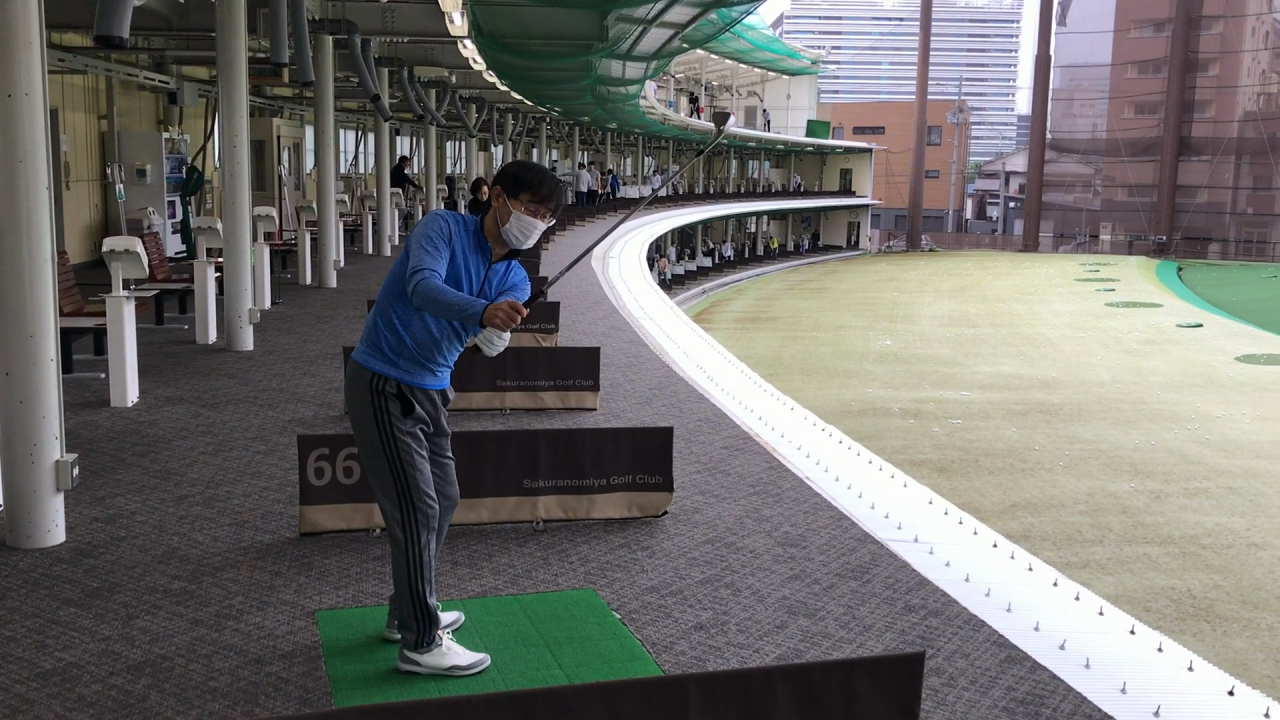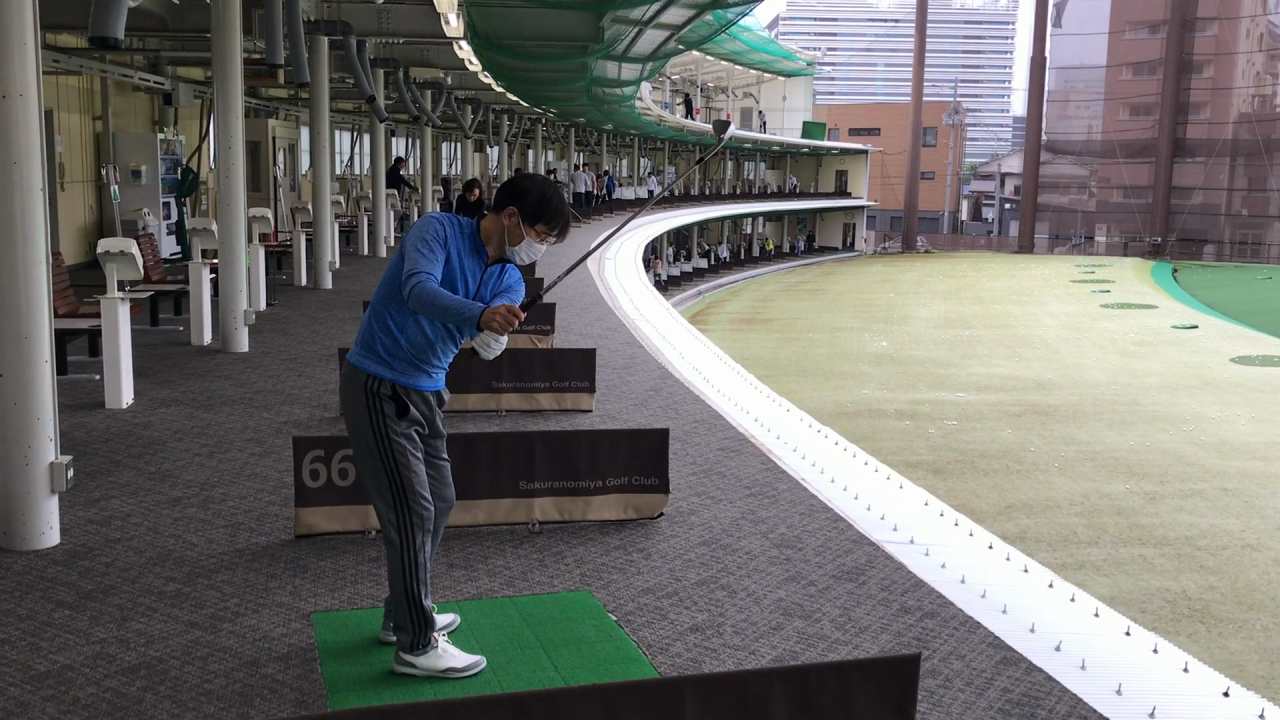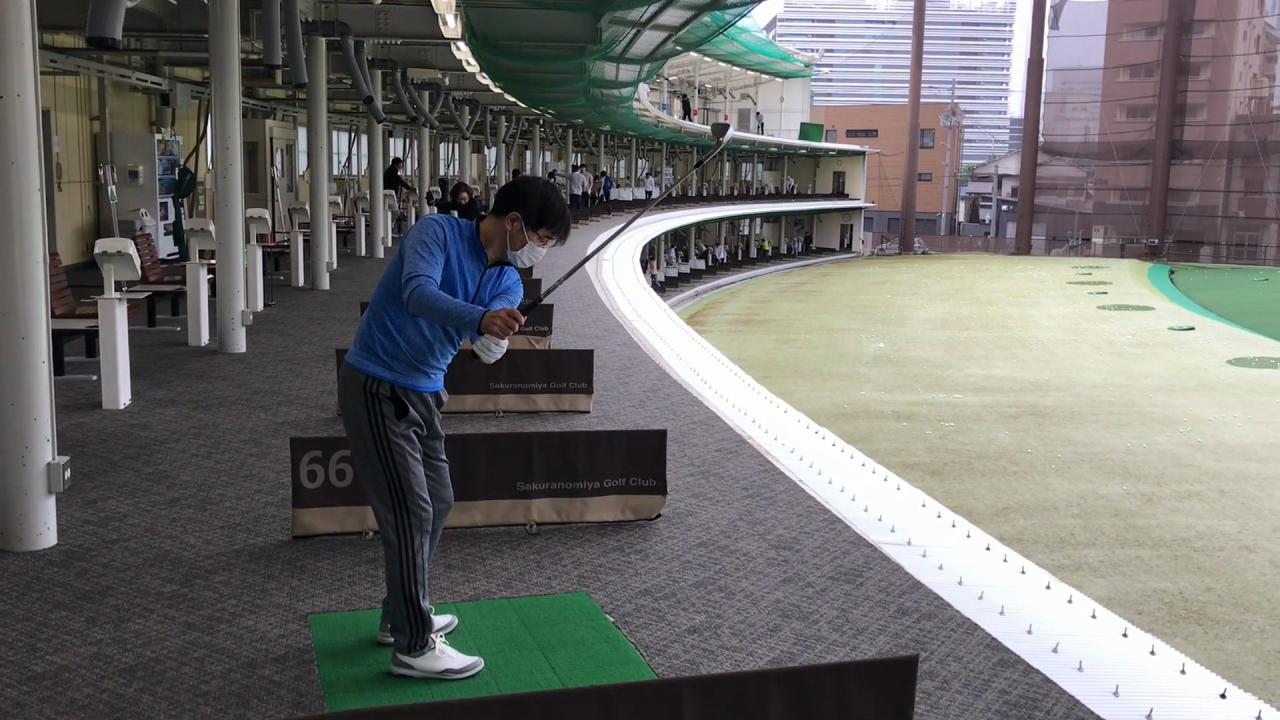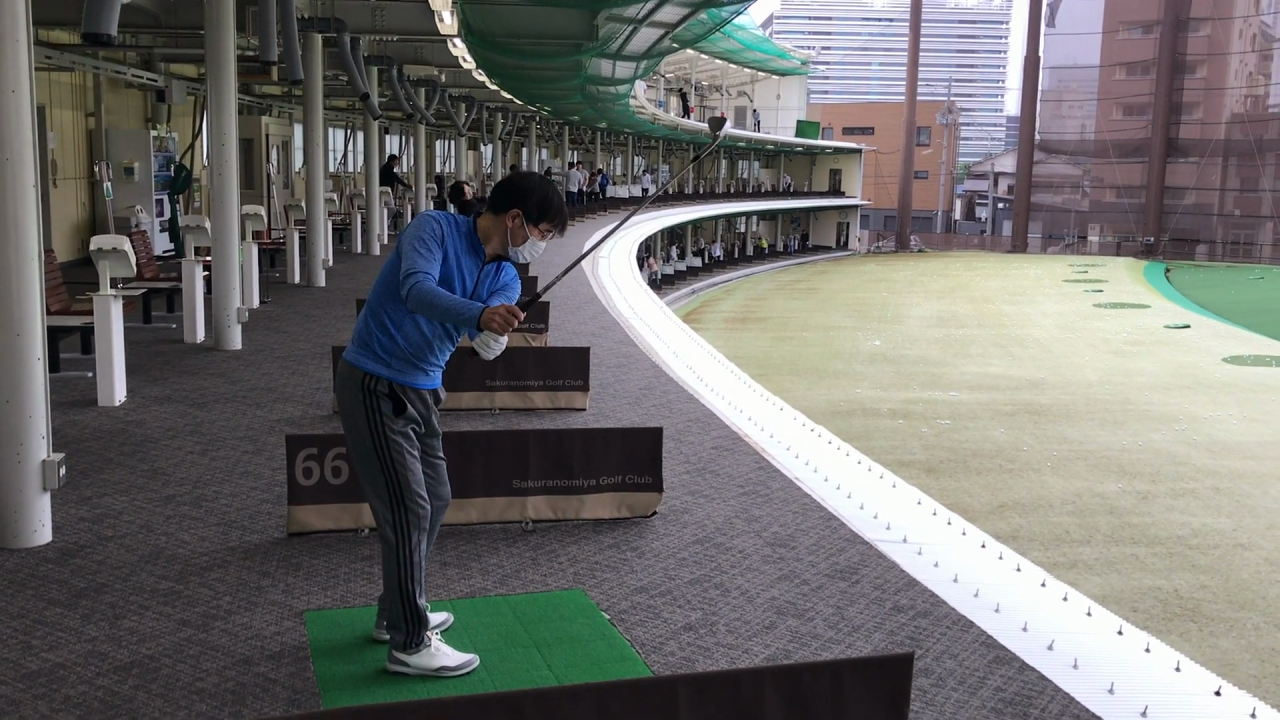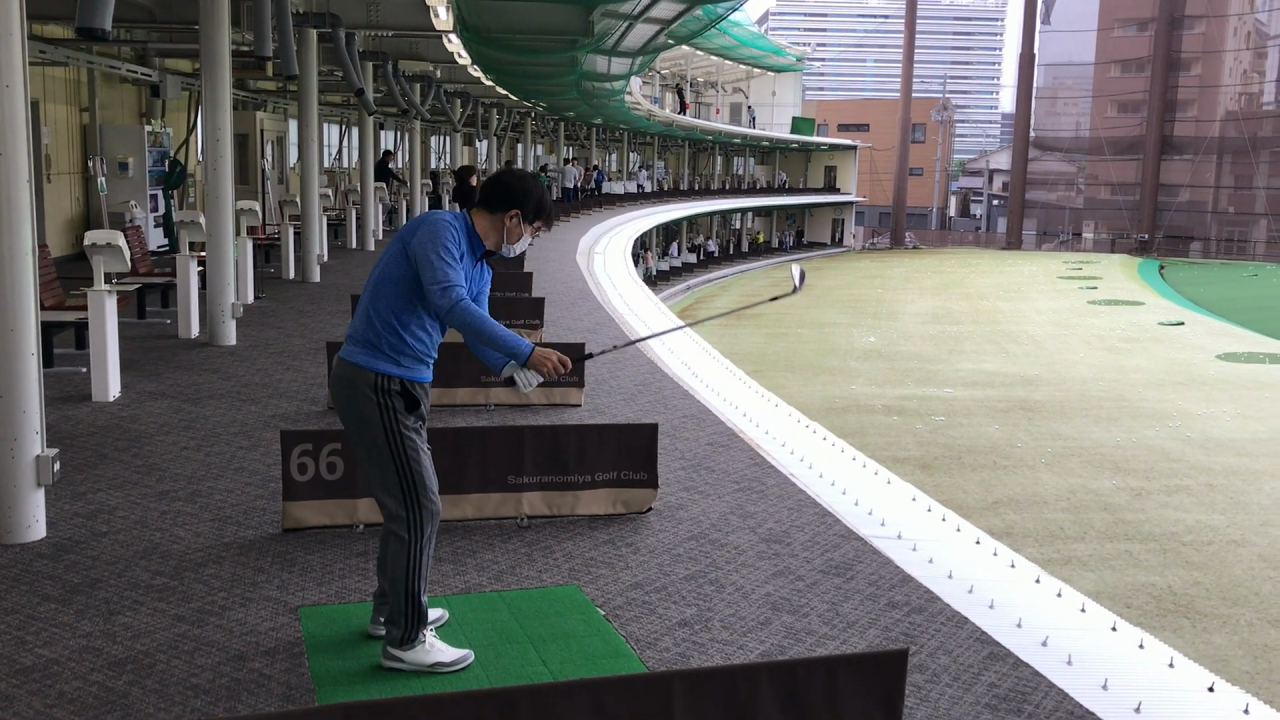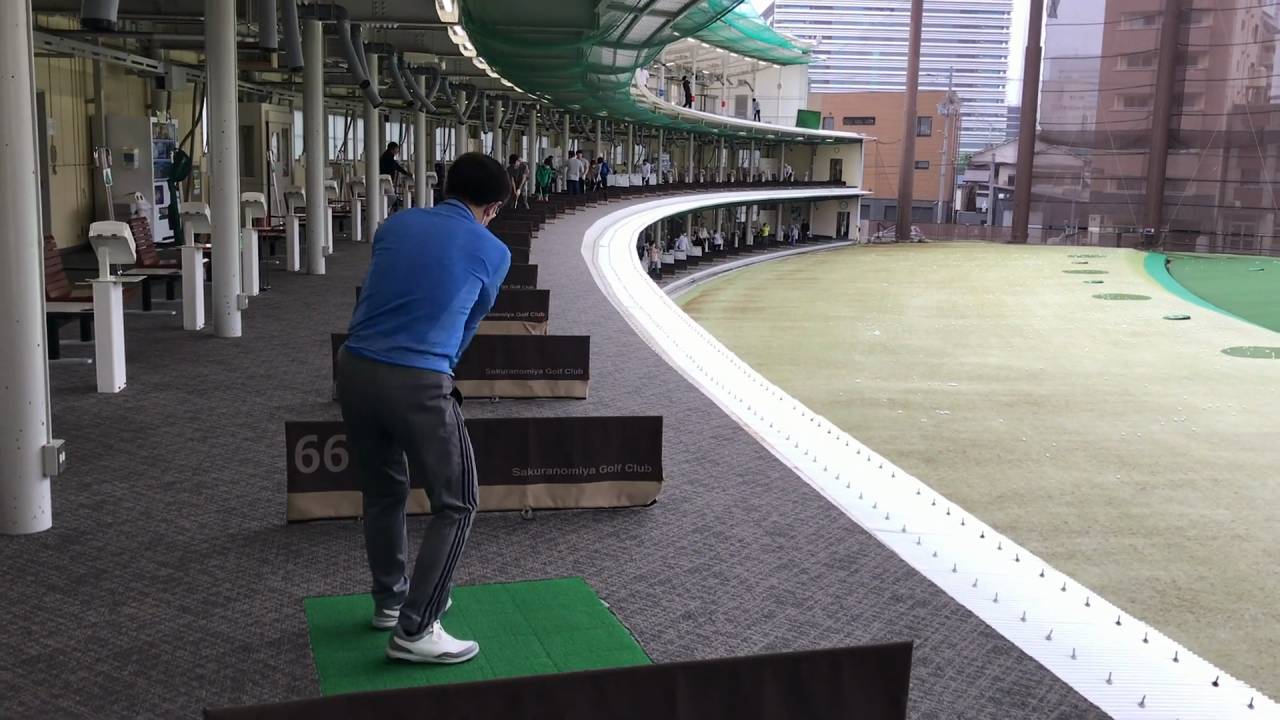
dt=0.5s
person 1, frame 1
left shoulder: (516, 280)
right shoulder: (442, 228)
left elbow: (494, 326)
right elbow: (422, 286)
left wrist: (498, 330)
right wrist: (483, 311)
left hip: (431, 390)
right hip: (383, 385)
left knee: (442, 500)
right knee: (416, 509)
left ankle: (410, 611)
right ankle: (420, 643)
person 1, frame 2
left shoulder: (510, 282)
right shoulder: (437, 229)
left elbow: (491, 327)
right elbow: (418, 289)
left wrist: (494, 333)
right wrist: (481, 314)
left hip: (426, 391)
right hip: (378, 386)
left knee: (437, 503)
right knee: (412, 511)
left ankle: (403, 615)
right ankle: (416, 645)
person 1, frame 3
left shoulder: (508, 282)
right shoulder: (437, 231)
left elbow: (487, 331)
right elbow: (418, 292)
left wrist: (494, 337)
right wrist: (481, 318)
left hip: (424, 392)
right hip: (376, 387)
left knee: (436, 504)
right knee: (410, 512)
left ankle: (402, 615)
right ankle: (414, 646)
person 1, frame 4
left shoulder: (506, 278)
right shoulder: (434, 228)
left elbow: (486, 327)
right elbow: (416, 289)
left wrist: (493, 334)
right wrist: (480, 315)
left hip: (421, 390)
right hip: (374, 385)
left knee: (433, 501)
right knee: (408, 511)
left ankle: (396, 613)
right ankle: (409, 643)
person 1, frame 5
left shoulder: (480, 266)
right shoulder: (438, 228)
left elbow: (474, 327)
right elbow: (454, 307)
left wrist: (513, 368)
right wrist: (527, 354)
left hip: (391, 382)
right hip: (375, 383)
left knee: (409, 498)
right knee: (418, 508)
left ankle: (391, 609)
right ankle: (404, 640)
person 1, frame 6
left shoulder: (395, 224)
right shoulder: (493, 252)
left hip: (355, 370)
right hip: (418, 383)
left knee: (383, 490)
right knee: (457, 504)
left ankle: (390, 599)
right ankle: (413, 629)
